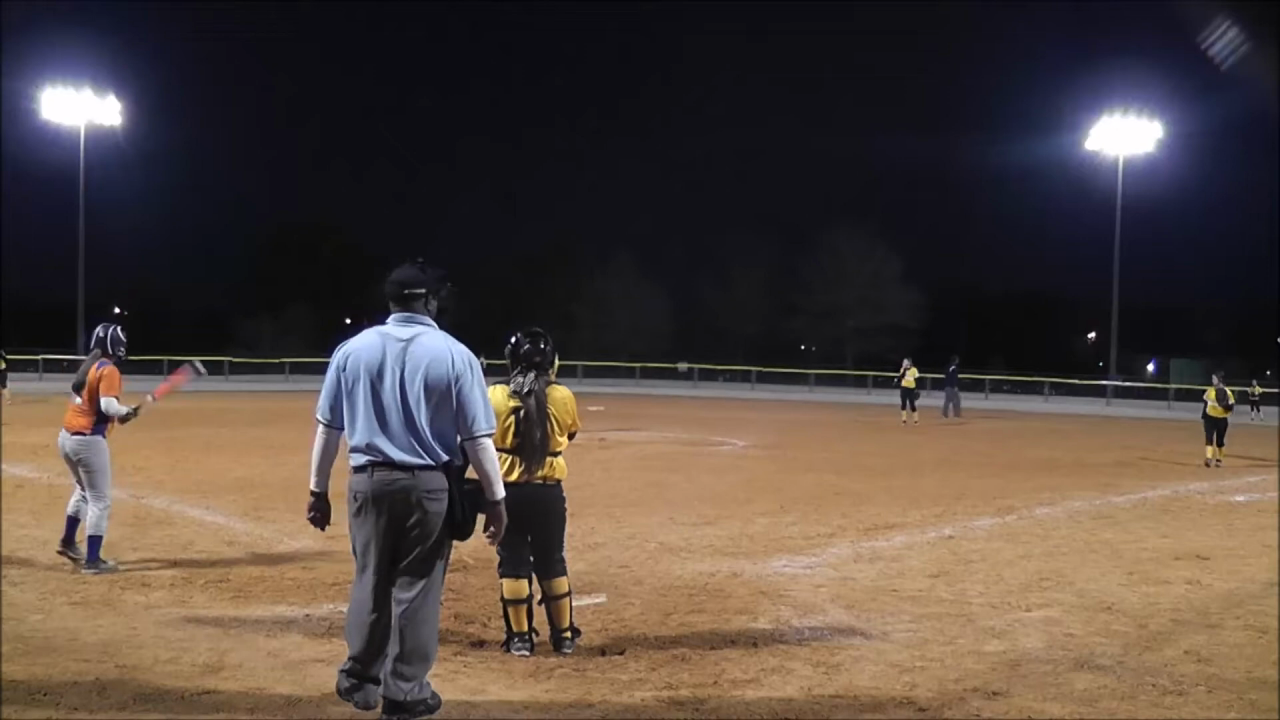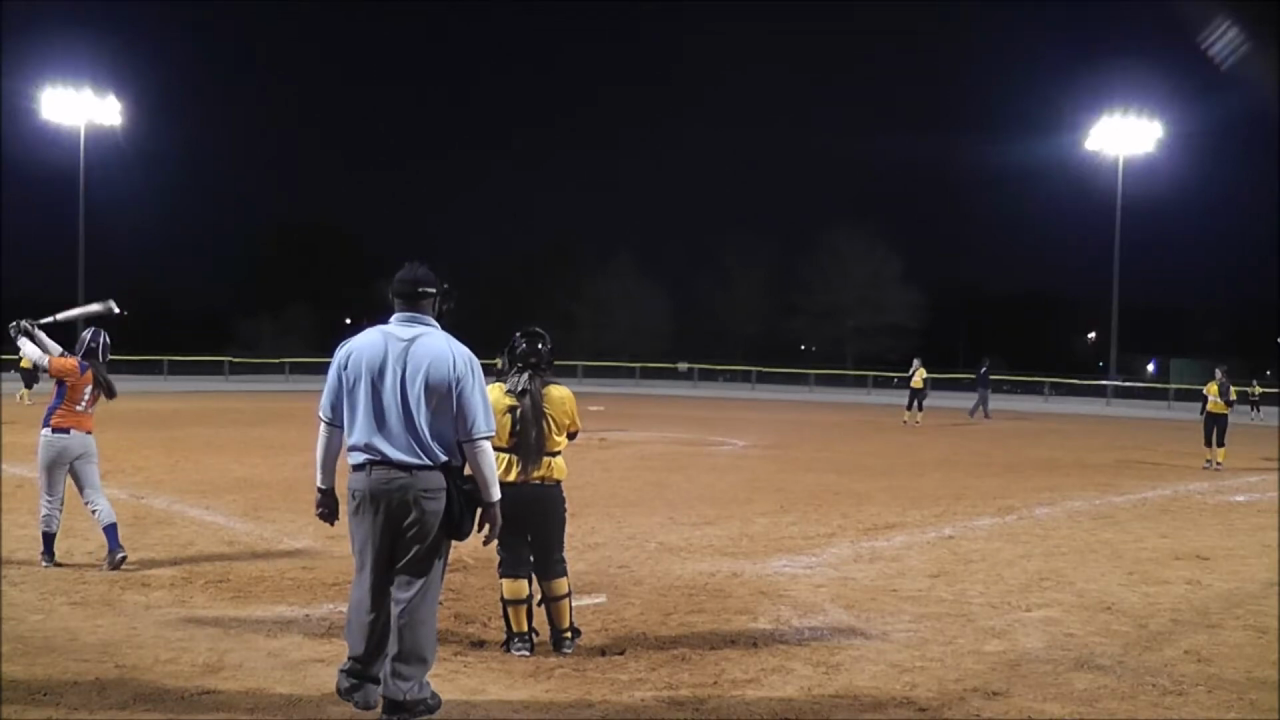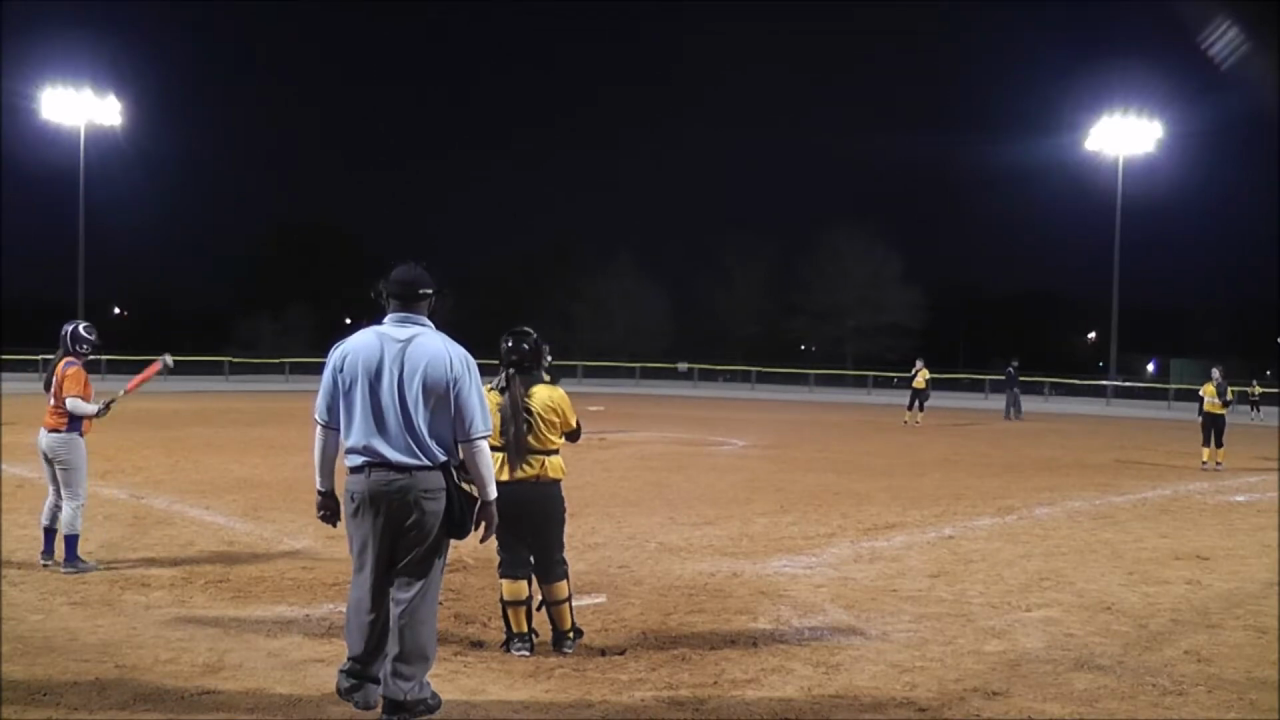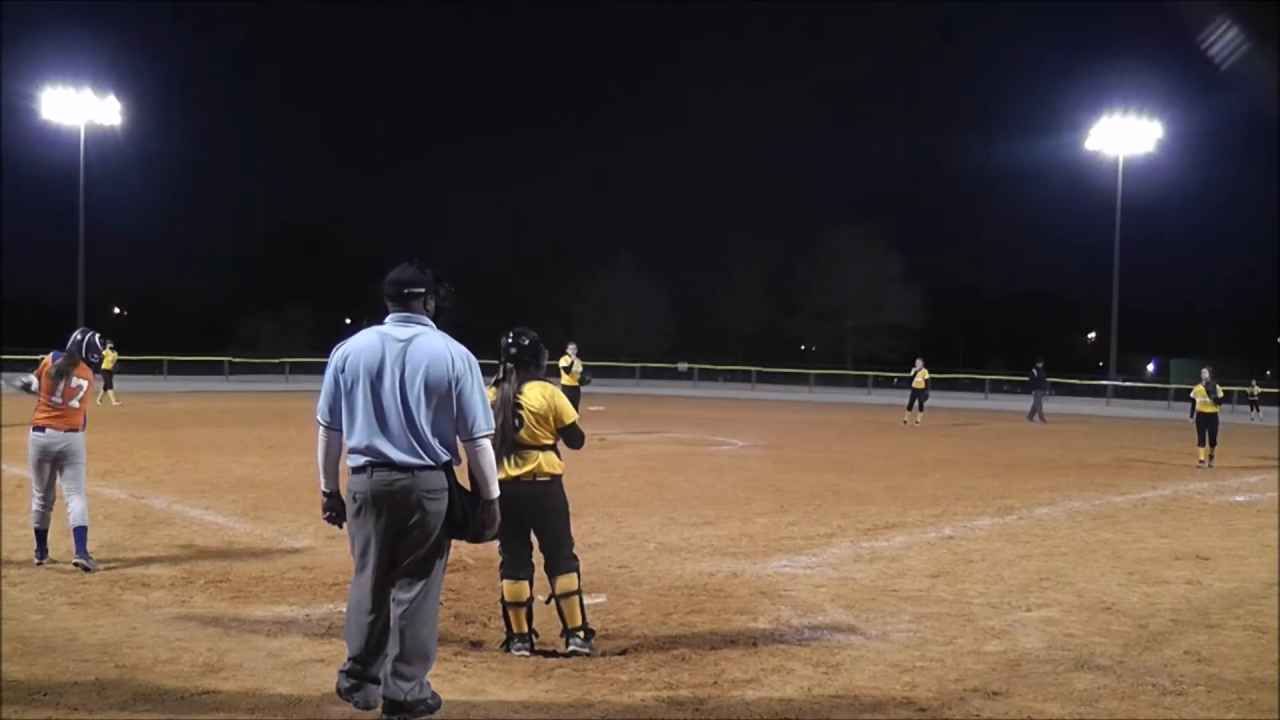
dt=1s
person 1, frame 1
left shoulder: (352, 349)
right shoulder: (454, 355)
left elbow: (328, 428)
right elbow: (478, 438)
left wrist: (318, 490)
right wrist: (495, 498)
left hip: (368, 482)
right hip: (429, 485)
left knee: (370, 582)
right knee: (417, 587)
left ankle: (360, 681)
person 1, frame 2
left shoulder: (354, 348)
right shoulder: (456, 355)
left elbow: (330, 425)
right elbow: (476, 439)
left wrist: (325, 485)
right wrist: (491, 499)
left hip: (368, 480)
right hip: (428, 485)
left knee: (369, 582)
right knee: (415, 587)
left ankle: (360, 680)
person 1, frame 3
left shoulder: (349, 349)
right shoulder: (452, 355)
left elbow: (327, 428)
right elbow: (474, 438)
left wrist: (325, 488)
right wrist: (488, 497)
left hip: (366, 482)
right hip: (427, 485)
left knee: (368, 582)
right knee: (415, 586)
left ankle: (361, 681)
person 1, frame 4
left shoulder: (350, 349)
right shoulder: (453, 354)
left elbow: (329, 429)
right elbow: (476, 438)
left wrist: (329, 490)
right wrist: (490, 497)
left hip: (367, 482)
right hip: (428, 484)
left knee: (369, 582)
right knee: (416, 587)
left ankle: (360, 681)
person 2, frame 1
left shoulder: (495, 396)
right shoulder: (563, 397)
left hip: (507, 491)
right hip: (548, 491)
left knee: (513, 562)
right knee: (552, 562)
left ankle: (520, 638)
right ankle: (563, 635)
person 2, frame 2
left shoulder: (493, 394)
right shoulder: (562, 396)
right elbow: (572, 433)
left hip: (505, 489)
right hip: (547, 490)
left knee: (513, 561)
right knee: (552, 561)
left ankle: (520, 637)
right ankle: (563, 635)
person 2, frame 3
left shoulder: (488, 396)
right shoulder: (554, 395)
right elbow: (574, 434)
left hip: (503, 489)
right hip: (544, 489)
left knee: (512, 561)
right knee: (551, 562)
left ankle: (520, 638)
right ankle: (565, 634)
person 2, frame 4
left shoulder: (489, 397)
right shoulder: (547, 393)
right elbow: (576, 439)
right wrist: (566, 436)
left hip: (503, 488)
right hip: (543, 487)
left knee: (514, 561)
right knee: (561, 558)
left ankle: (520, 638)
right ankle: (576, 634)
person 3, frame 1
left shoulder: (90, 366)
right shoulder: (107, 369)
right elbow: (109, 406)
left wrist: (122, 411)
right wrist: (127, 411)
left hip: (68, 436)
right hip: (89, 440)
left knee: (83, 490)
right knee: (99, 500)
left ankle: (68, 541)
right ankle: (93, 560)
person 3, frame 2
left shoulder: (76, 368)
right shoulder: (99, 375)
left elbow: (39, 358)
right elbow: (62, 356)
left wrist: (20, 337)
right wrist: (36, 332)
left hip: (56, 438)
right hip: (84, 441)
left knee: (51, 500)
right knee: (95, 496)
left ankle: (48, 555)
right ankle: (115, 547)
person 3, frame 3
left shoulder: (61, 365)
right shoulder: (74, 368)
right elbow: (73, 405)
left wrist: (94, 407)
right wrist: (98, 409)
left hip: (48, 436)
right hip: (66, 439)
left knee: (57, 496)
right knee: (74, 499)
left ankle: (48, 551)
right ankle: (71, 559)
person 3, frame 4
left shoulder: (51, 360)
right shoulder: (89, 374)
left elbow: (40, 384)
left wrist: (31, 384)
right wrist: (35, 384)
left hip: (42, 435)
right hip: (73, 438)
left knee: (42, 496)
right knee: (77, 496)
left ankle: (41, 551)
right ankle: (81, 552)
